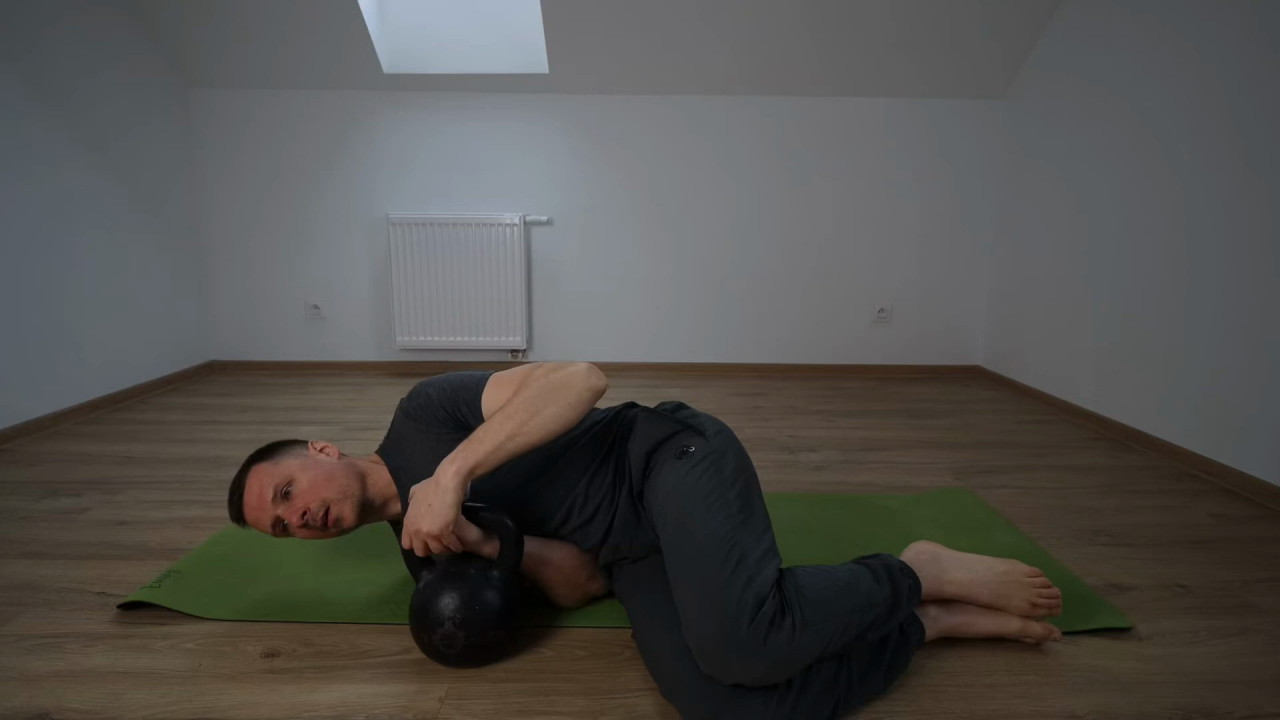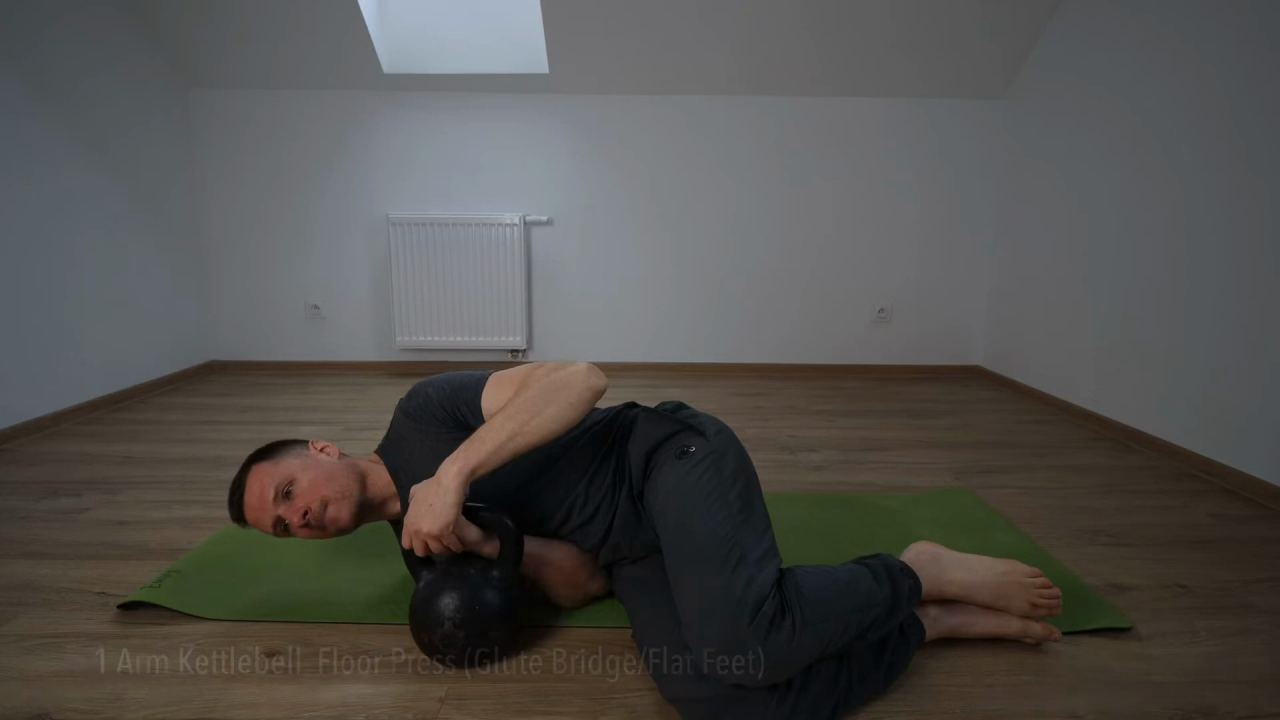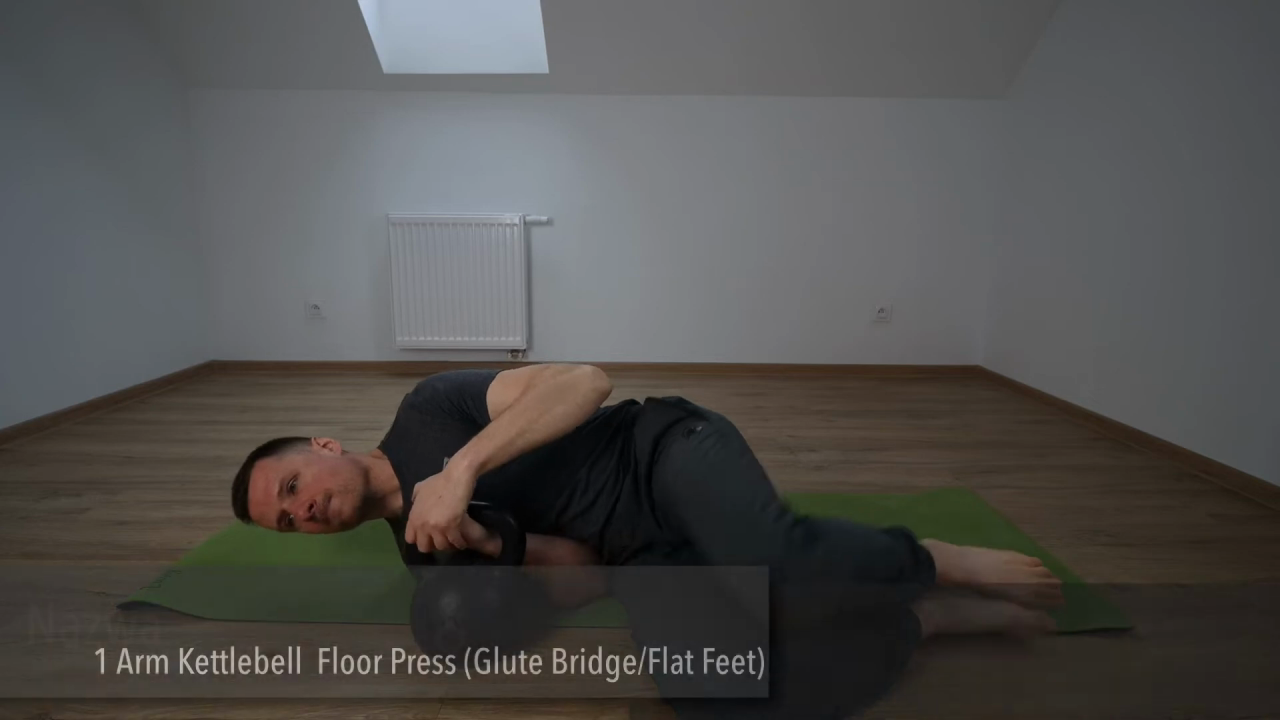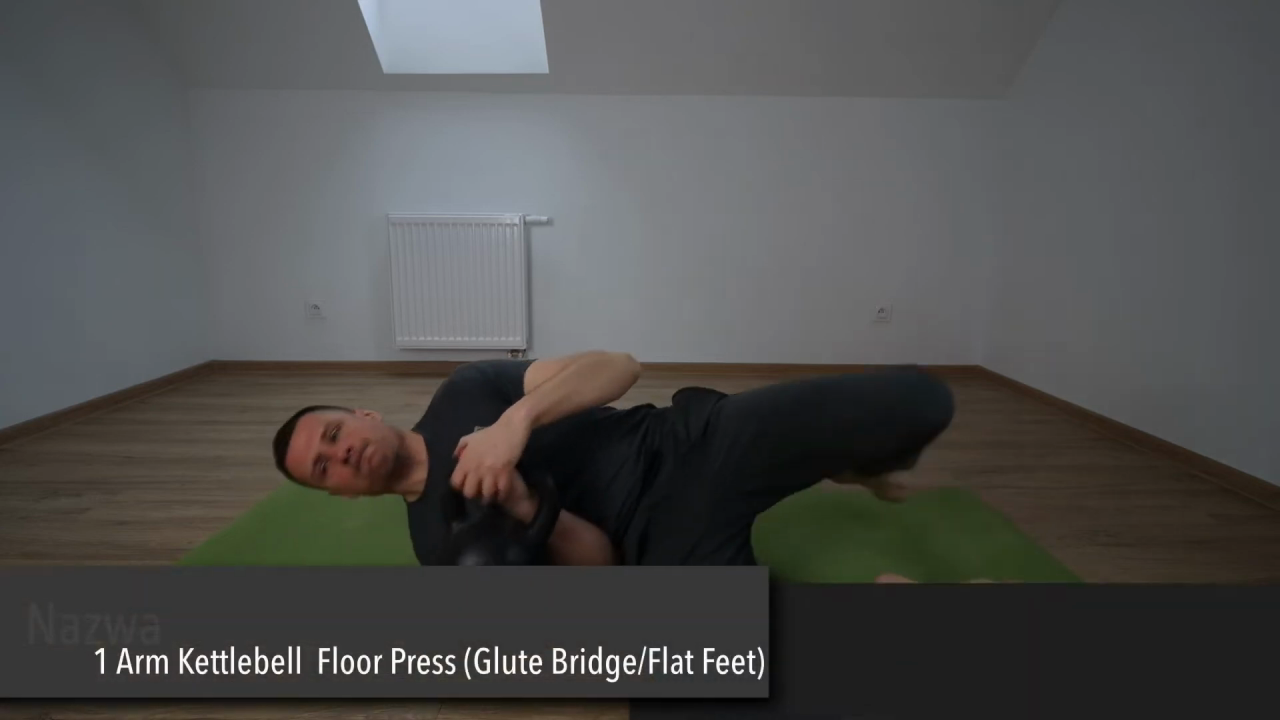
dt=0.3s
person 1, frame 1
left shoulder: (425, 413)
right shoulder: (423, 548)
left elbow: (580, 379)
right elbow: (577, 581)
left wrist: (456, 471)
right wrist: (479, 545)
left hip: (671, 459)
right hip: (635, 551)
left knee: (740, 640)
left ankle: (914, 574)
right ankle: (926, 621)
person 1, frame 2
left shoulder: (421, 414)
right shoulder: (423, 550)
left elbow: (580, 380)
right elbow: (578, 583)
left wrist: (455, 474)
right wrist: (483, 549)
left hip: (670, 460)
right hip: (635, 552)
left knee: (742, 635)
left ankle: (917, 575)
right ankle: (929, 622)
person 1, frame 3
left shoulder: (427, 411)
left elbow: (583, 382)
right elbow: (572, 567)
left wrist: (463, 466)
right wrist: (510, 551)
left hip: (675, 456)
right hip: (647, 551)
left knee: (775, 562)
left ankle: (930, 563)
right ankle: (918, 614)
person 1, frame 4
left shoulder: (462, 398)
right shoulder: (439, 538)
left elbow: (619, 367)
right elbow: (596, 562)
left wrist: (517, 420)
right wrist: (521, 513)
left hip: (702, 442)
right hip: (673, 542)
left knee: (915, 400)
left ankle: (865, 464)
